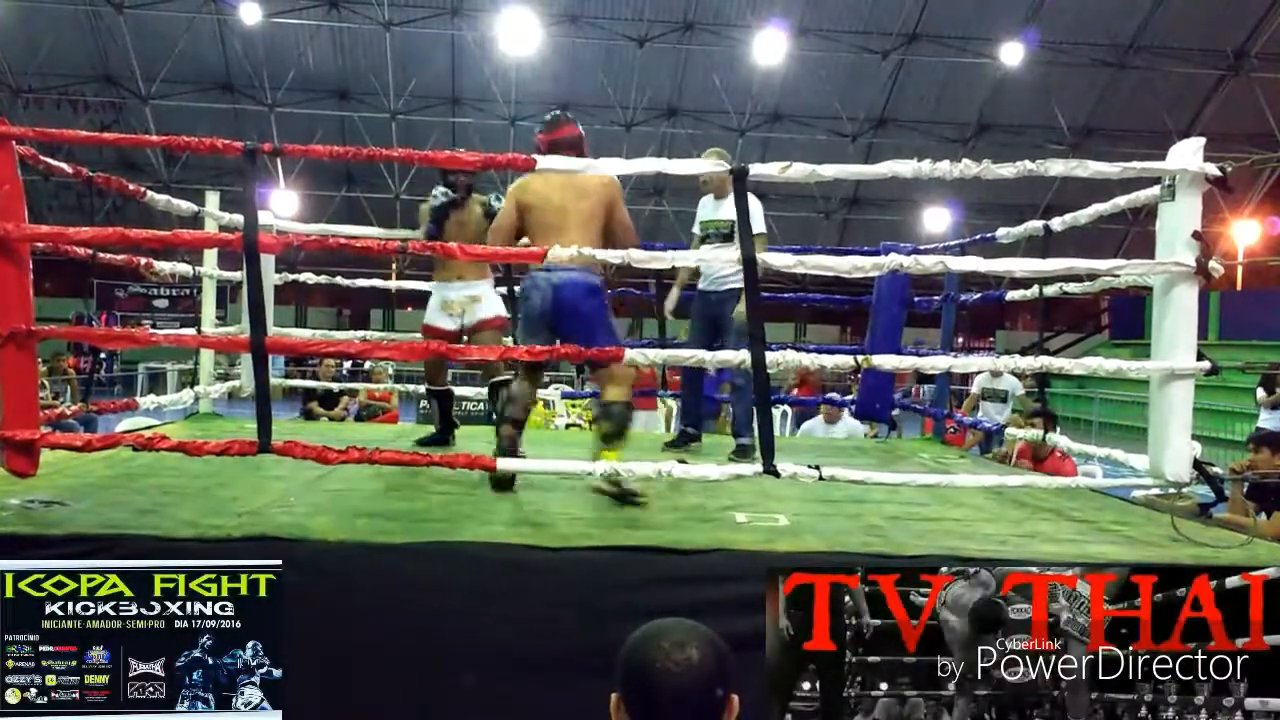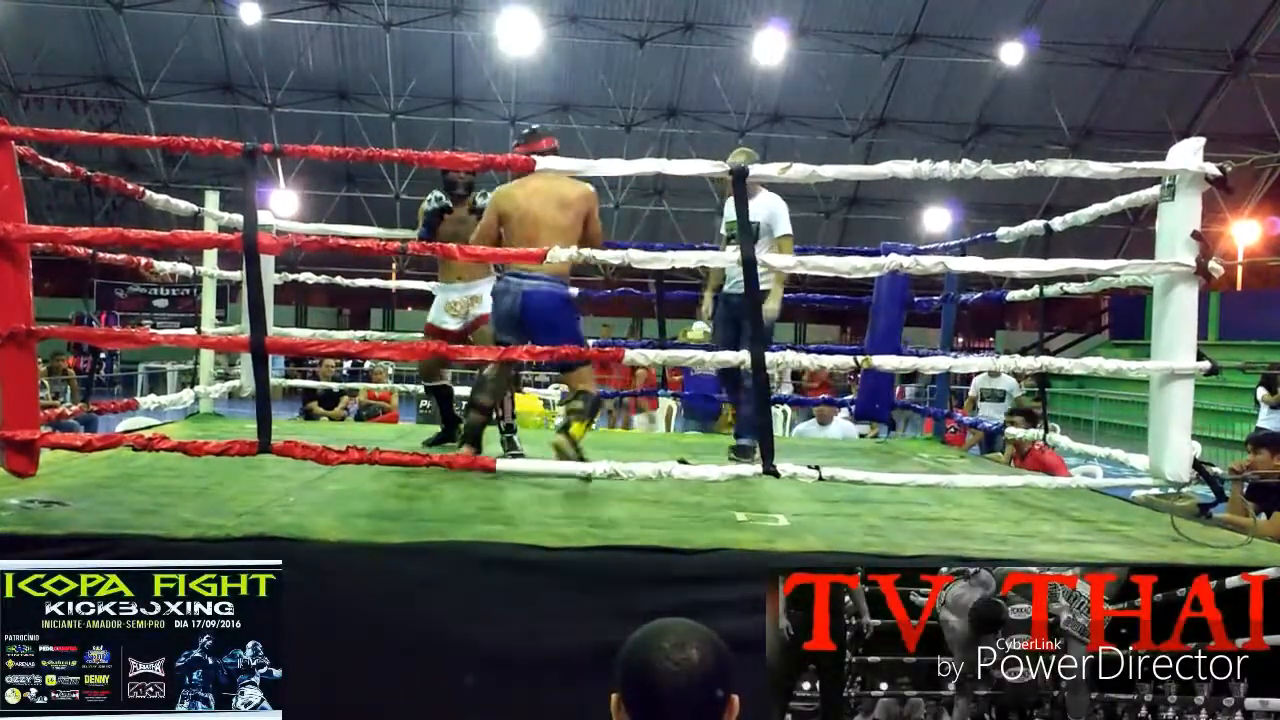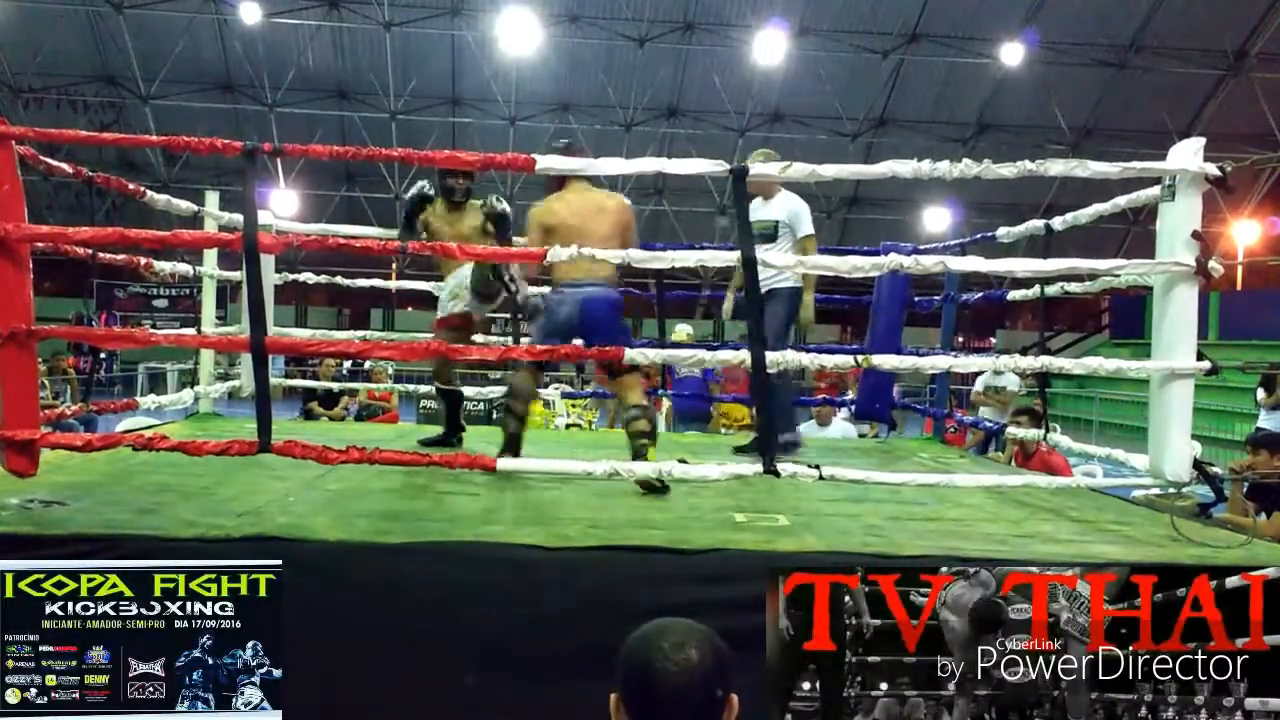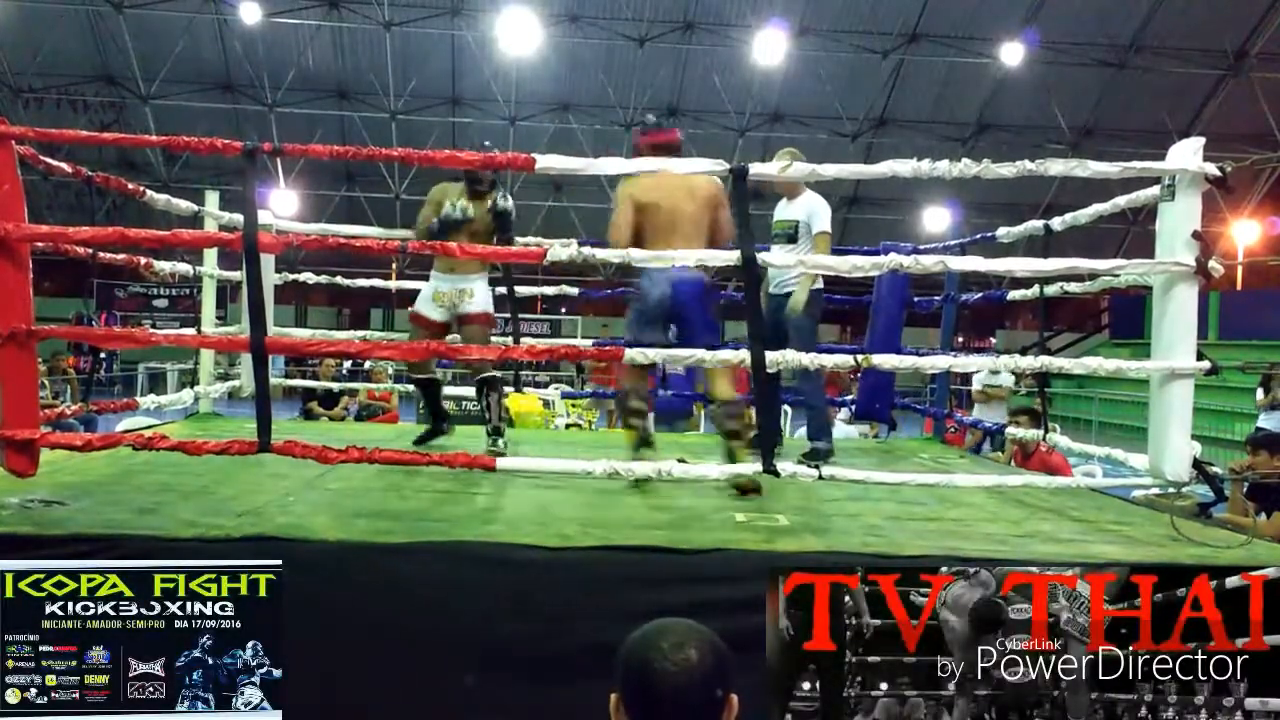
dt=0.4s
person 1, frame 1
left shoulder: (523, 186)
right shoulder: (605, 182)
left elbow: (496, 243)
right elbow: (626, 242)
left hip: (539, 286)
right hip: (583, 287)
left knee: (527, 376)
right knee: (618, 379)
left ankle: (505, 463)
person 1, frame 2
left shoulder: (504, 195)
right shoulder: (583, 193)
left elbow: (477, 248)
right elbow: (594, 245)
left hip: (509, 289)
right hip: (550, 294)
left knee: (501, 365)
right knee: (583, 381)
left ankle: (469, 443)
right ankle: (569, 437)
person 1, frame 3
left shoulder: (544, 211)
right shoulder: (620, 204)
right elbow: (630, 254)
left hip: (562, 300)
right hip: (604, 301)
left knee: (527, 371)
right knee: (632, 388)
left ankle: (509, 452)
right ankle: (643, 464)
person 1, frame 4
left shoulder: (632, 187)
right shoulder: (710, 185)
left elbow: (618, 242)
right elbow: (725, 242)
left hip: (653, 284)
right hip: (694, 283)
left knee: (634, 373)
right knee: (719, 376)
left ankle: (642, 453)
right ankle: (738, 464)
person 2, frame 1
left shoulder: (747, 203)
right shoulder: (703, 204)
left elbow: (759, 254)
left wrist: (747, 298)
right wrist: (676, 289)
left hip: (734, 294)
right hip: (704, 293)
left knee: (737, 368)
right knee: (692, 363)
left ankle: (744, 440)
right ankle: (690, 430)
person 2, frame 2
left shoulder: (773, 205)
right shoulder: (730, 203)
left elbow: (786, 255)
left wrist: (775, 296)
right wrist: (709, 293)
left hip: (759, 296)
right hip: (730, 295)
left knee: (752, 371)
right knee: (726, 365)
left ankle: (747, 439)
right ankle: (746, 433)
person 2, frame 3
left shoulder: (793, 205)
right shoulder: (754, 207)
left elbow: (810, 254)
left wrist: (808, 299)
right wrist: (731, 293)
left hip: (784, 292)
right hip: (757, 293)
left ankle: (787, 434)
person 2, frame 4
left shoulder: (814, 205)
right shoulder: (781, 207)
left elbow: (822, 251)
left wrist: (803, 289)
right wrist: (762, 295)
left hip: (803, 297)
right hip: (776, 296)
left knee: (805, 369)
left ankle: (821, 442)
person 3, frame 1
left shoulder: (485, 206)
right shoulder: (432, 206)
right wrist: (437, 218)
left hip: (481, 293)
right hip: (445, 295)
left knee: (493, 365)
right knee: (433, 369)
right ankle: (444, 430)
person 3, frame 2
left shoulder: (484, 205)
right shoulder: (431, 207)
right wrist: (431, 221)
left hip: (482, 292)
right hip: (447, 295)
right knee: (428, 368)
left ankle: (509, 436)
right ankle: (450, 427)
person 3, frame 3
left shoulder: (483, 210)
right shoulder: (428, 210)
left elbow: (505, 247)
right elbow: (406, 242)
left wrist: (504, 224)
right wrist: (411, 209)
left hip: (483, 276)
right hip: (453, 290)
left knee: (486, 269)
right knee: (441, 369)
right ankle: (452, 431)
person 3, frame 4
left shoulder: (497, 202)
right shoulder: (441, 192)
left elbow: (506, 249)
right elbow: (419, 235)
left wrist: (505, 221)
right wrist: (443, 222)
left hip: (473, 286)
right hip: (439, 284)
left knee: (479, 361)
right knee: (417, 358)
left ankle: (496, 435)
right ankle: (438, 419)
